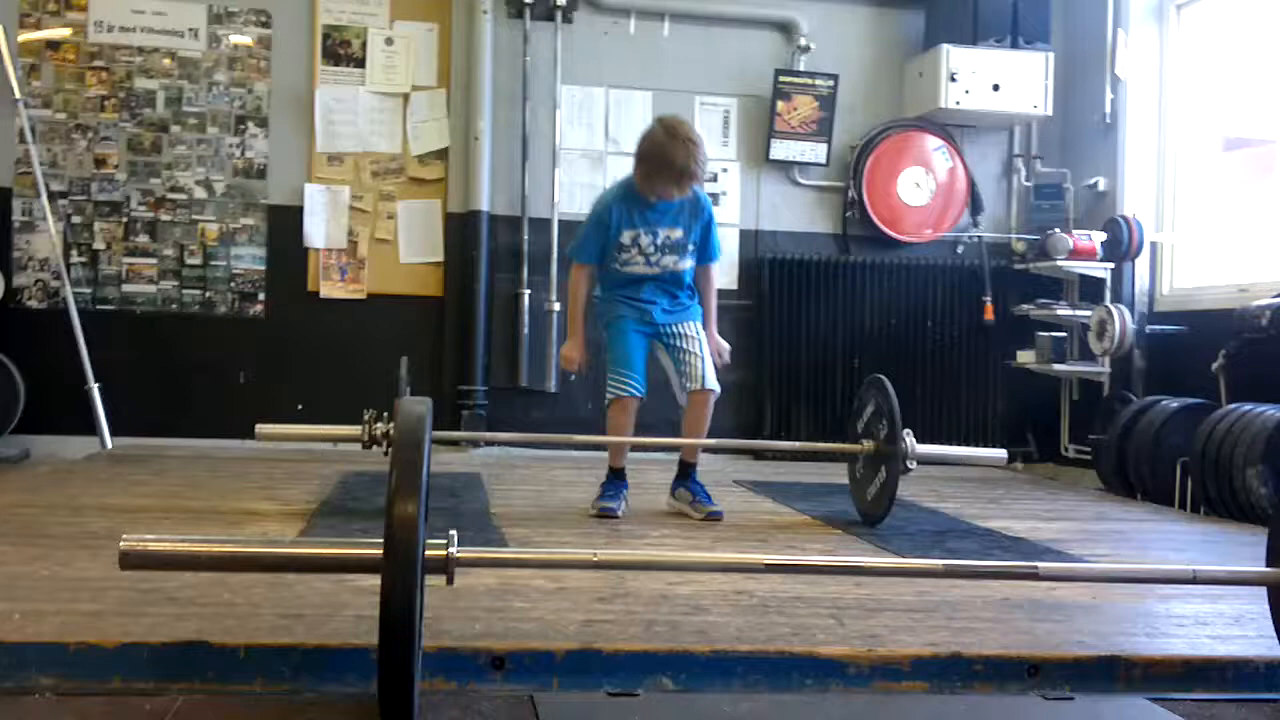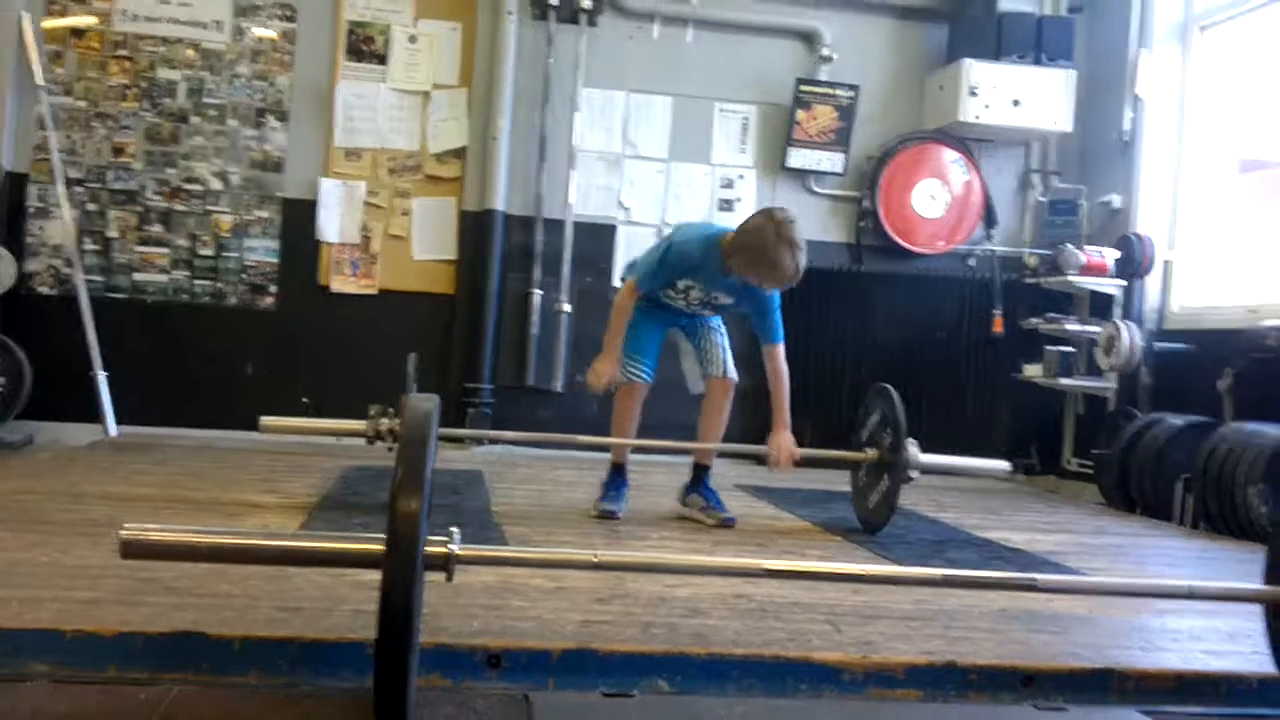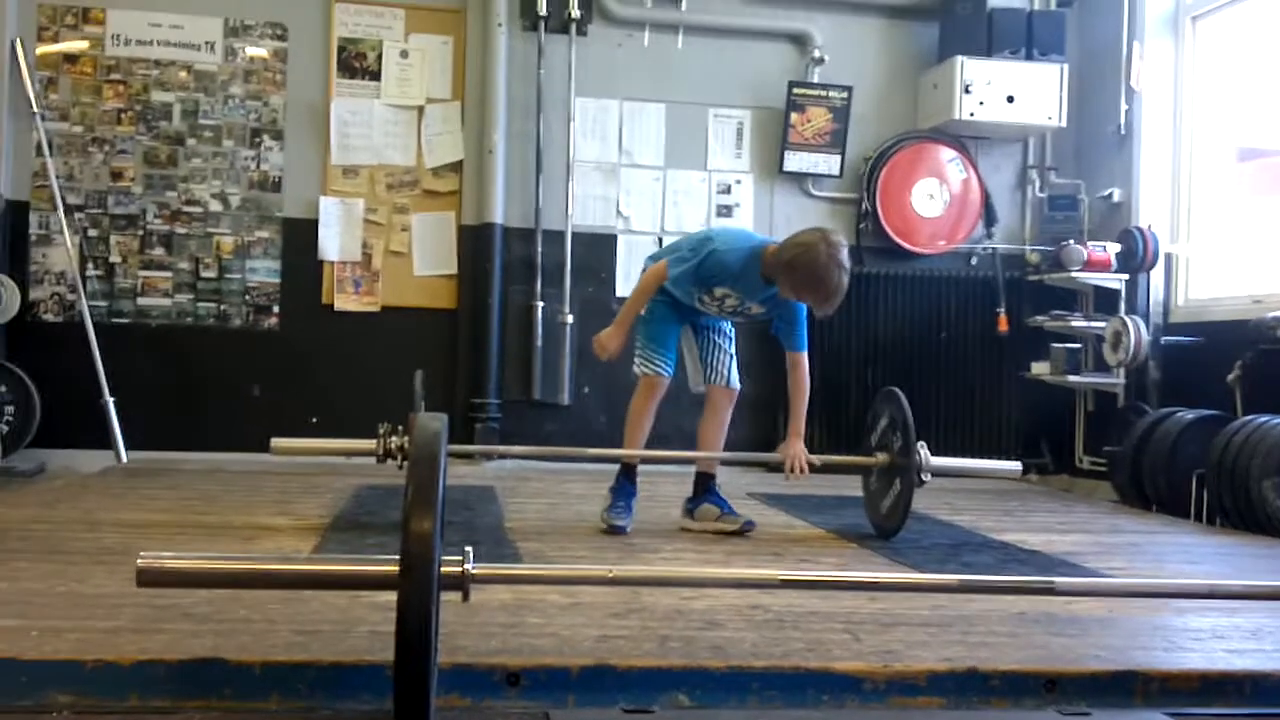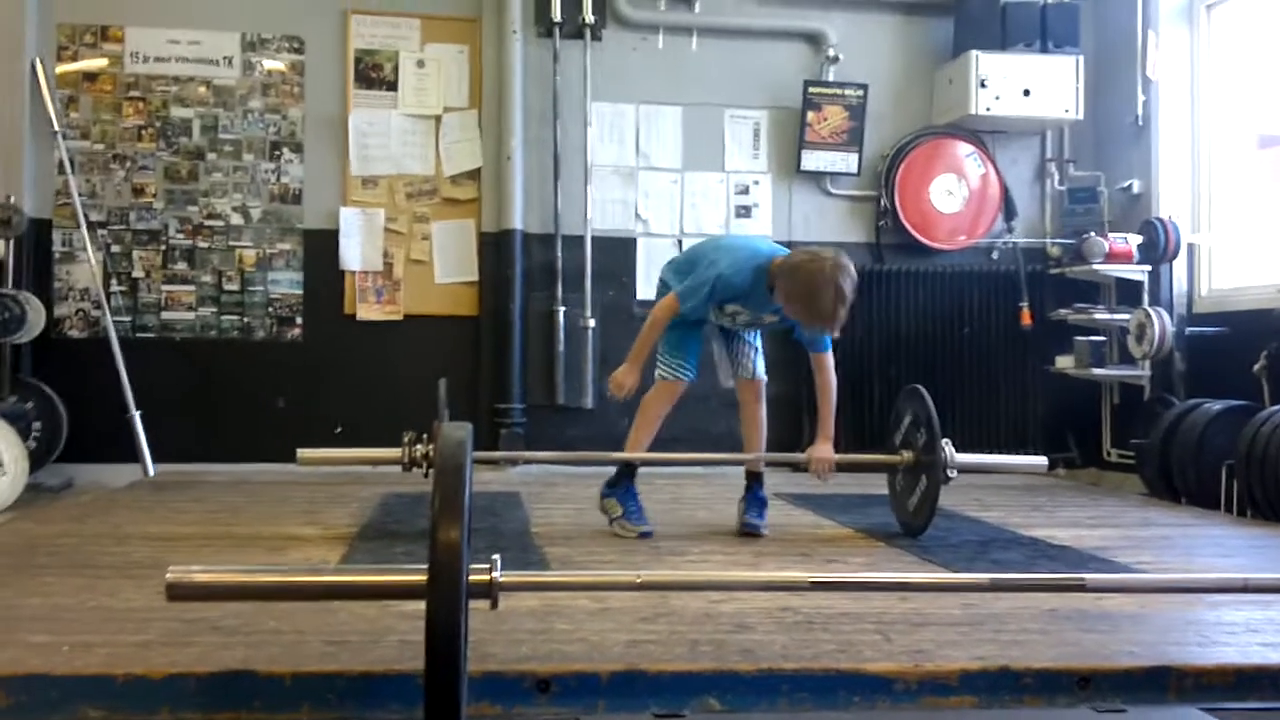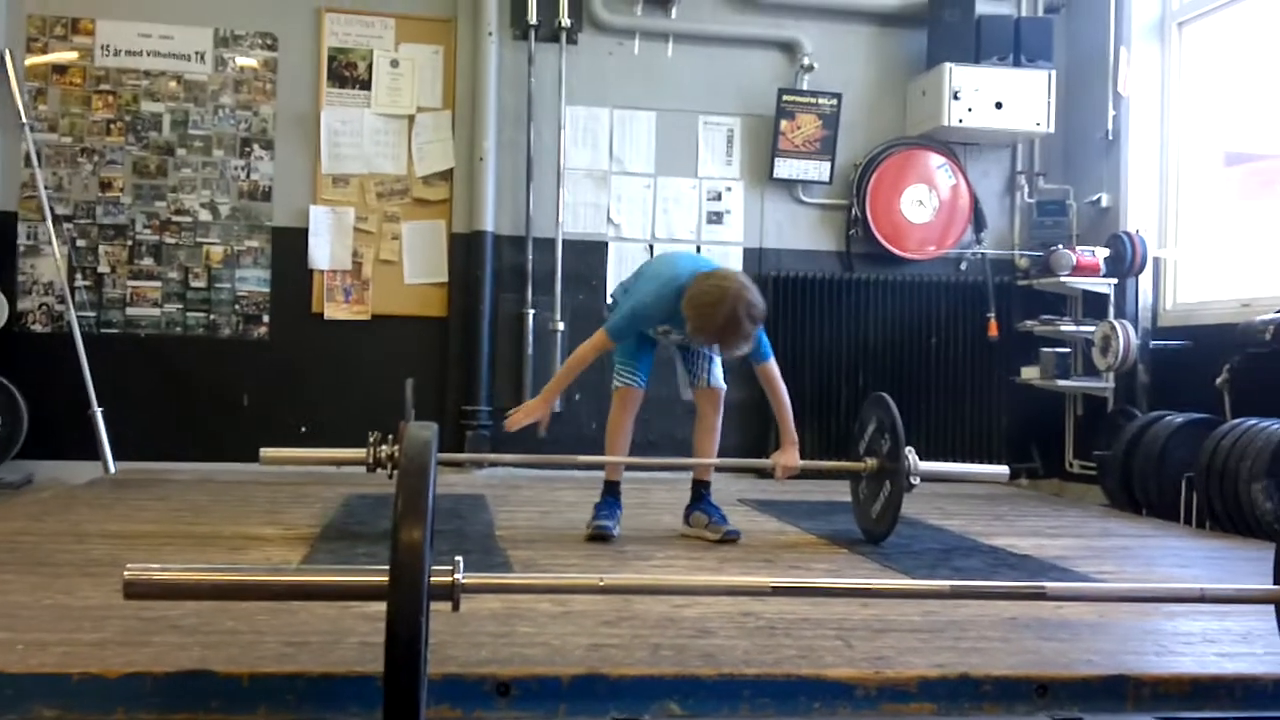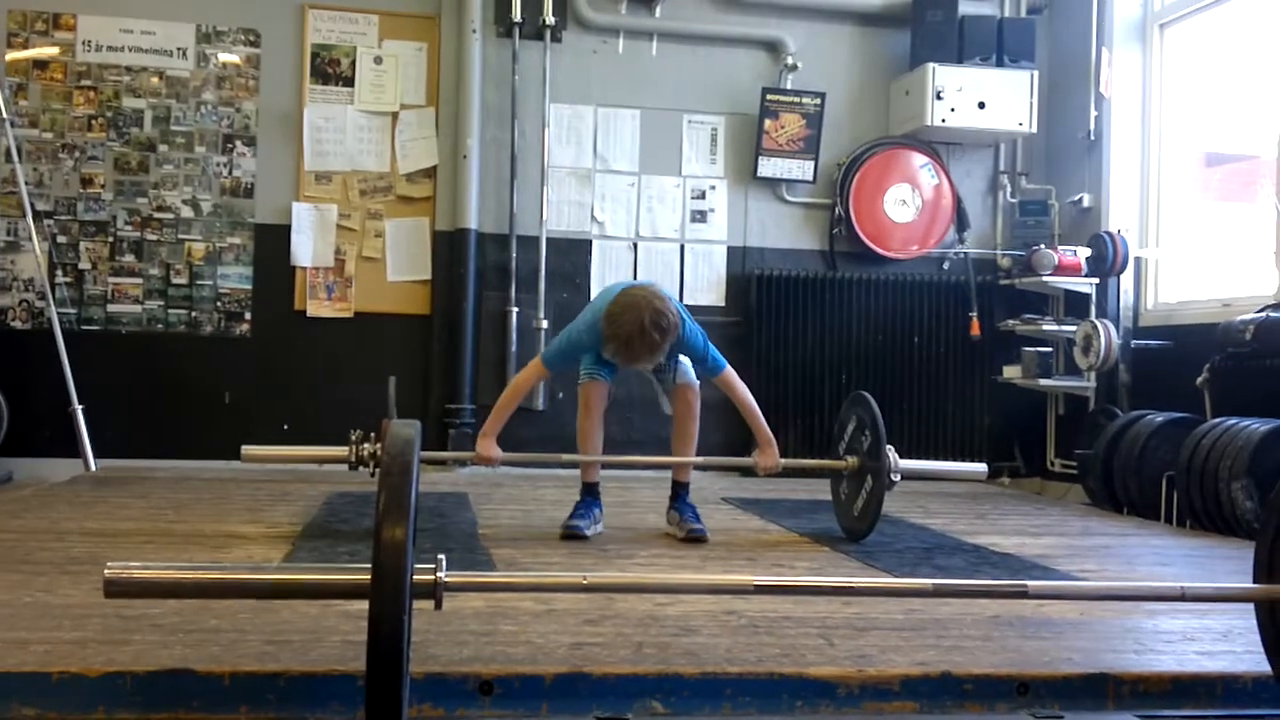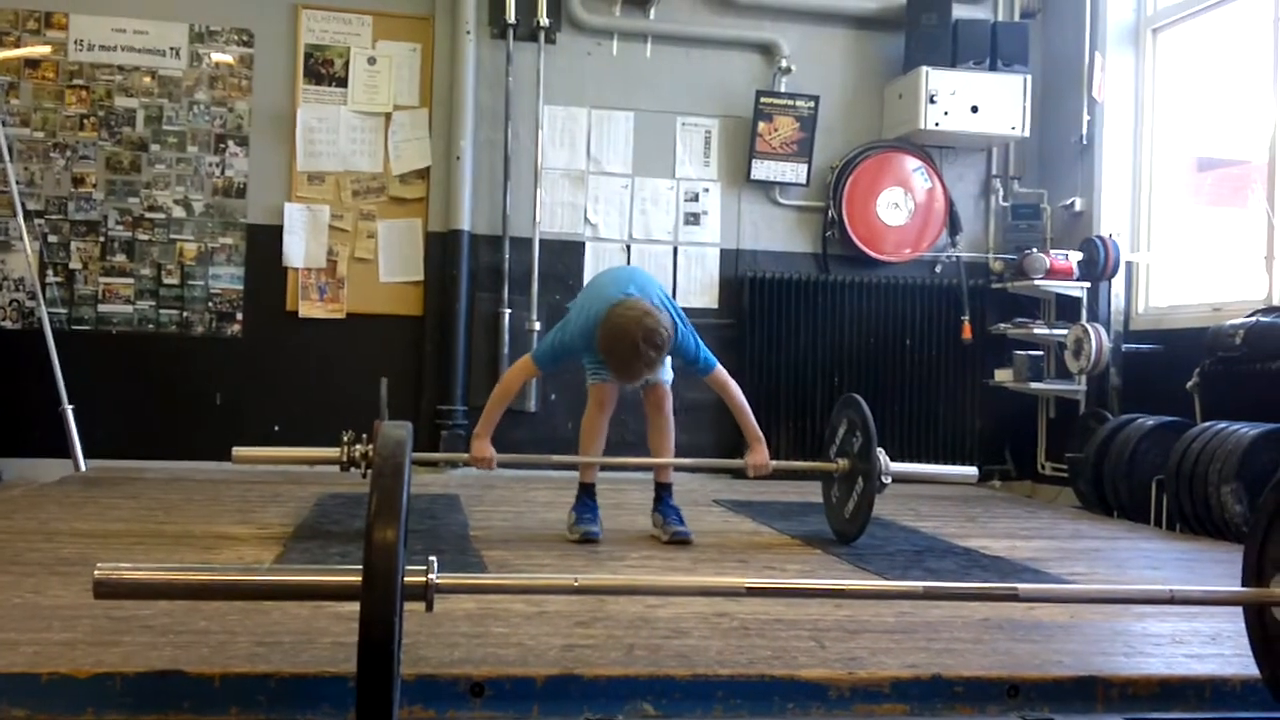
dt=0.4s
person 1, frame 1
left shoulder: (698, 206)
right shoulder: (612, 206)
left elbow: (706, 270)
right elbow: (581, 273)
left wrist: (711, 329)
right wrist: (574, 336)
left hip: (680, 308)
right hip: (626, 307)
left knee: (704, 389)
right knee: (626, 395)
left ankle: (685, 482)
right ankle: (615, 482)
person 1, frame 2
left shoulder: (762, 287)
right shoulder: (688, 244)
left elbow: (775, 357)
right elbow: (631, 290)
left wrist: (782, 429)
right wrist: (610, 355)
left hip: (701, 315)
right hip: (651, 302)
left knee: (723, 381)
right knee: (633, 383)
left ankle: (698, 485)
right ankle: (616, 480)
person 1, frame 3
left shoulder: (790, 298)
right shoulder: (727, 253)
left elbow: (798, 364)
right elbow: (656, 272)
left wrist: (795, 438)
right wrist: (618, 329)
left hip: (713, 311)
right hip: (668, 293)
left knee: (723, 391)
right knee: (655, 380)
left ankle: (702, 497)
right ankle: (624, 487)
person 1, frame 4
left shoulder: (809, 295)
right shoulder: (734, 272)
left elbow: (824, 367)
right elbow: (665, 308)
left wrist: (824, 440)
right wrist: (632, 366)
left hip: (739, 311)
right hip: (686, 293)
left knee: (752, 386)
right knee: (673, 383)
left ankle: (754, 494)
right ankle: (619, 486)
person 1, frame 5
left shoulder: (740, 313)
right shoulder: (654, 298)
left elbow: (770, 375)
right elbow: (594, 346)
left wrist: (789, 445)
right wrist: (545, 399)
left hip: (699, 319)
right hip: (644, 319)
left knee: (711, 394)
right knee: (629, 393)
left ankle: (699, 504)
right ankle: (609, 500)
person 1, frame 6
left shoulder: (680, 329)
right shoulder: (590, 328)
left elbow: (733, 385)
right elbow: (528, 376)
left wrist: (767, 445)
right wrist: (488, 436)
left hip: (660, 341)
right hip: (606, 342)
left knee: (688, 394)
right knee: (592, 394)
left ankle: (679, 502)
right ankle: (589, 500)
person 1, frame 7
left shoulder: (673, 331)
right shoulder: (581, 329)
left elbow: (725, 383)
right elbow: (516, 374)
left wrist: (757, 443)
right wrist: (481, 437)
left hip: (649, 309)
right hip: (596, 318)
left knee: (659, 397)
right knee: (602, 395)
left ankle: (663, 502)
right ankle: (585, 501)
